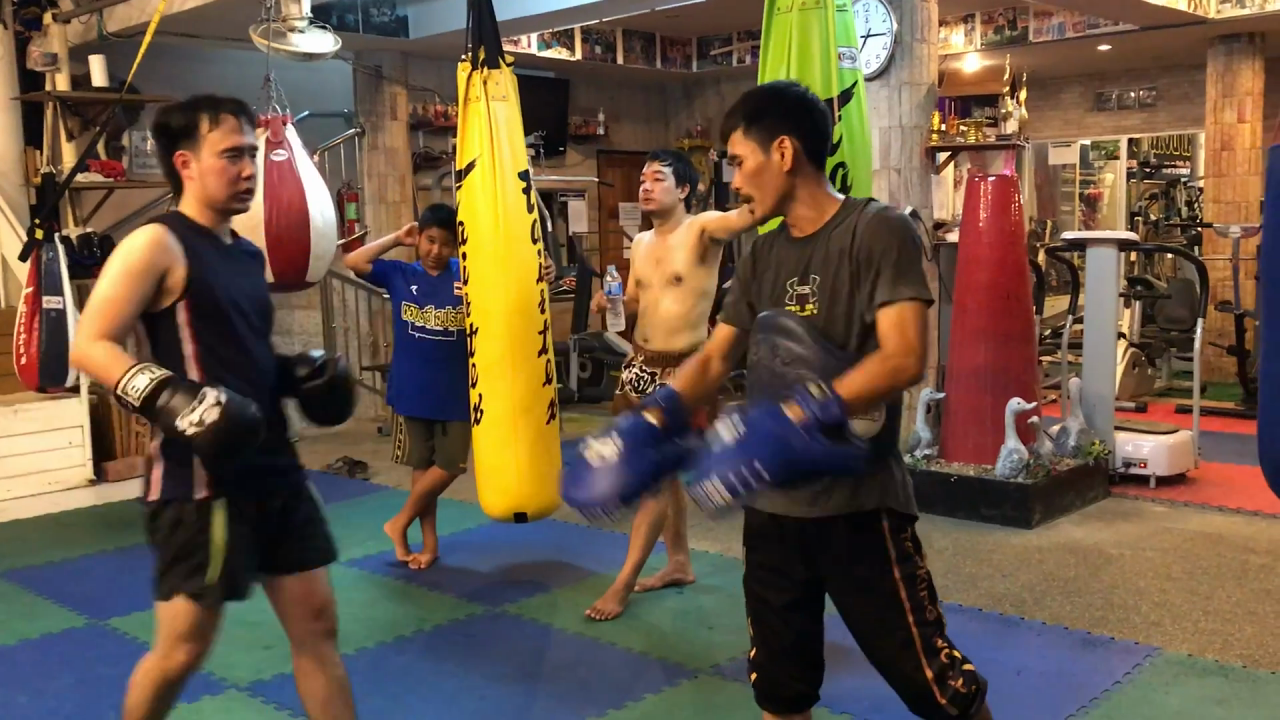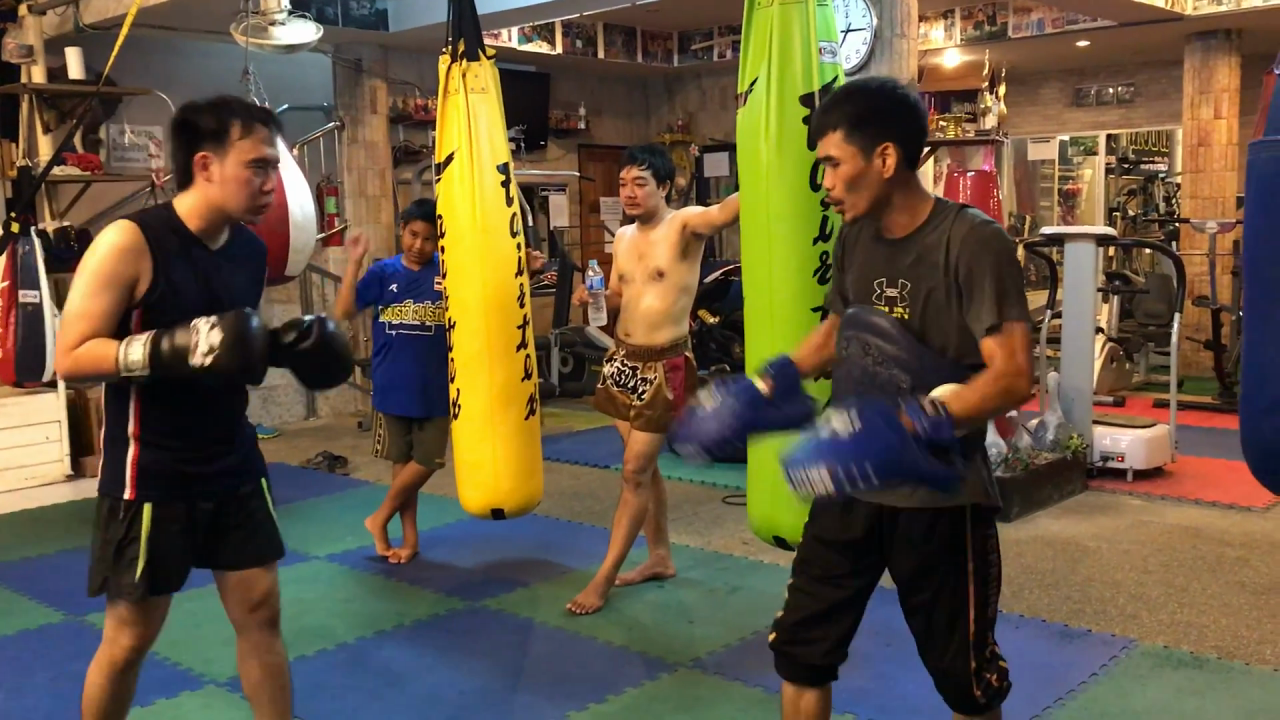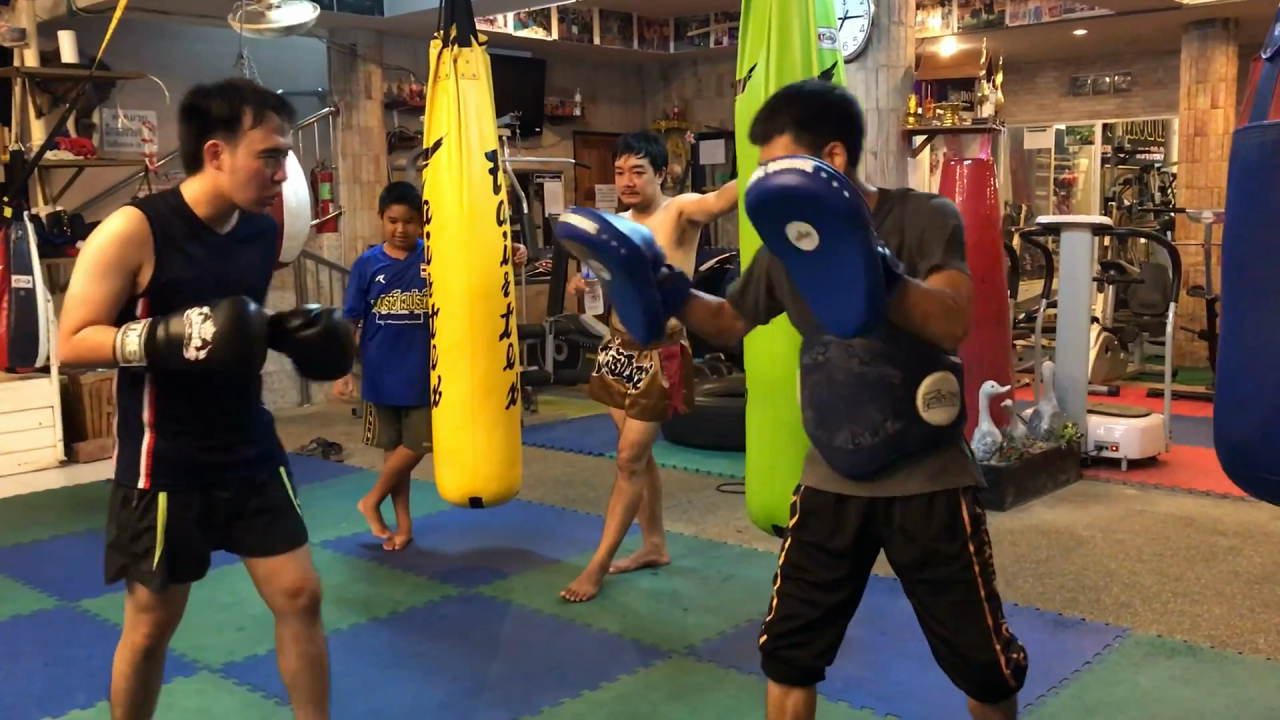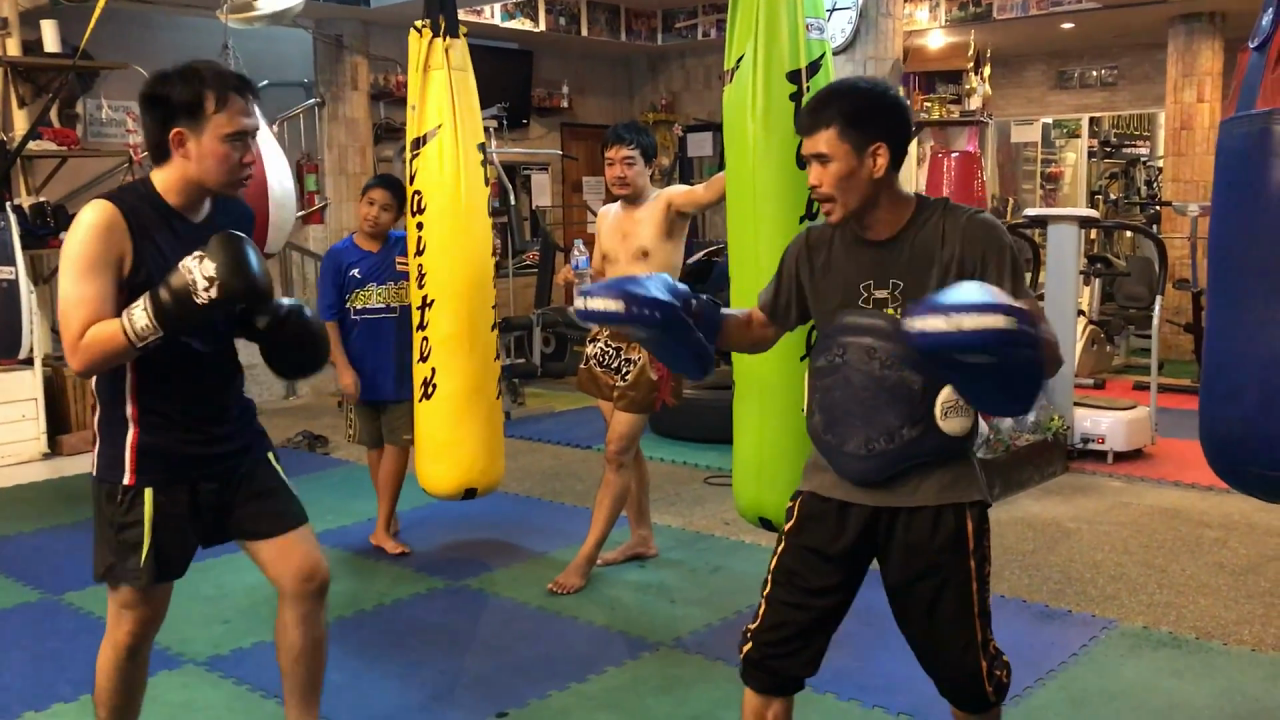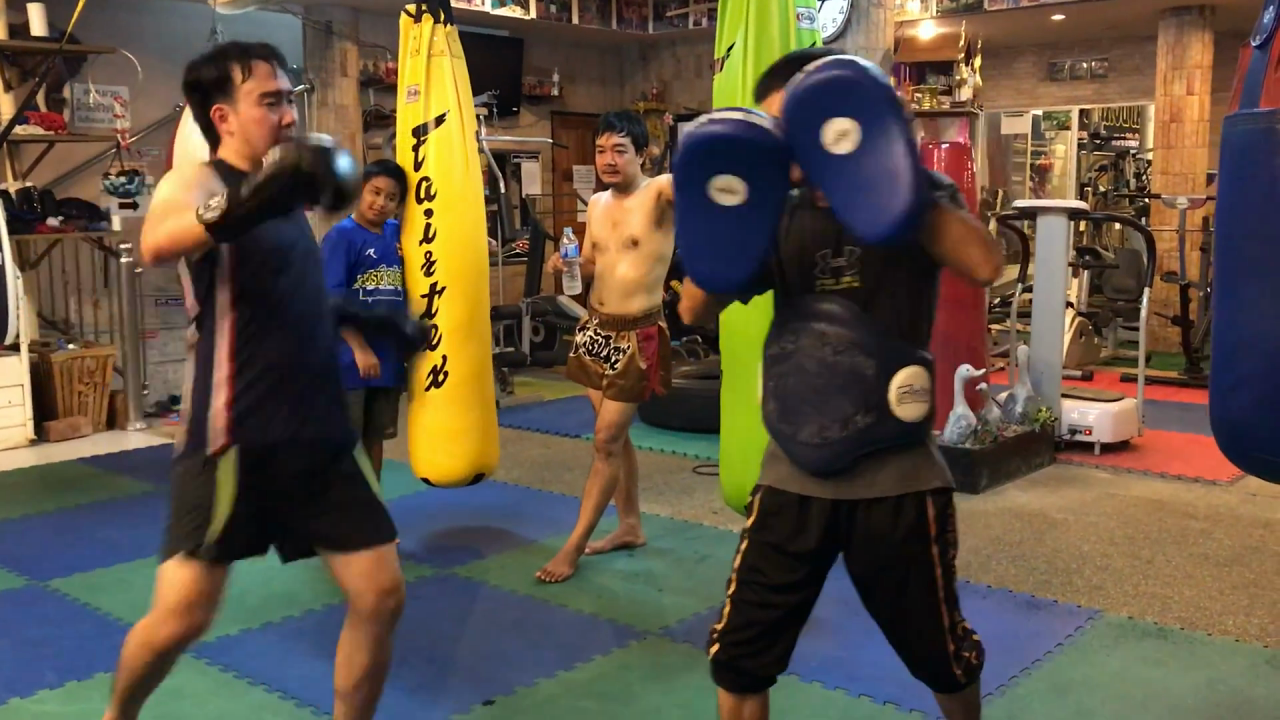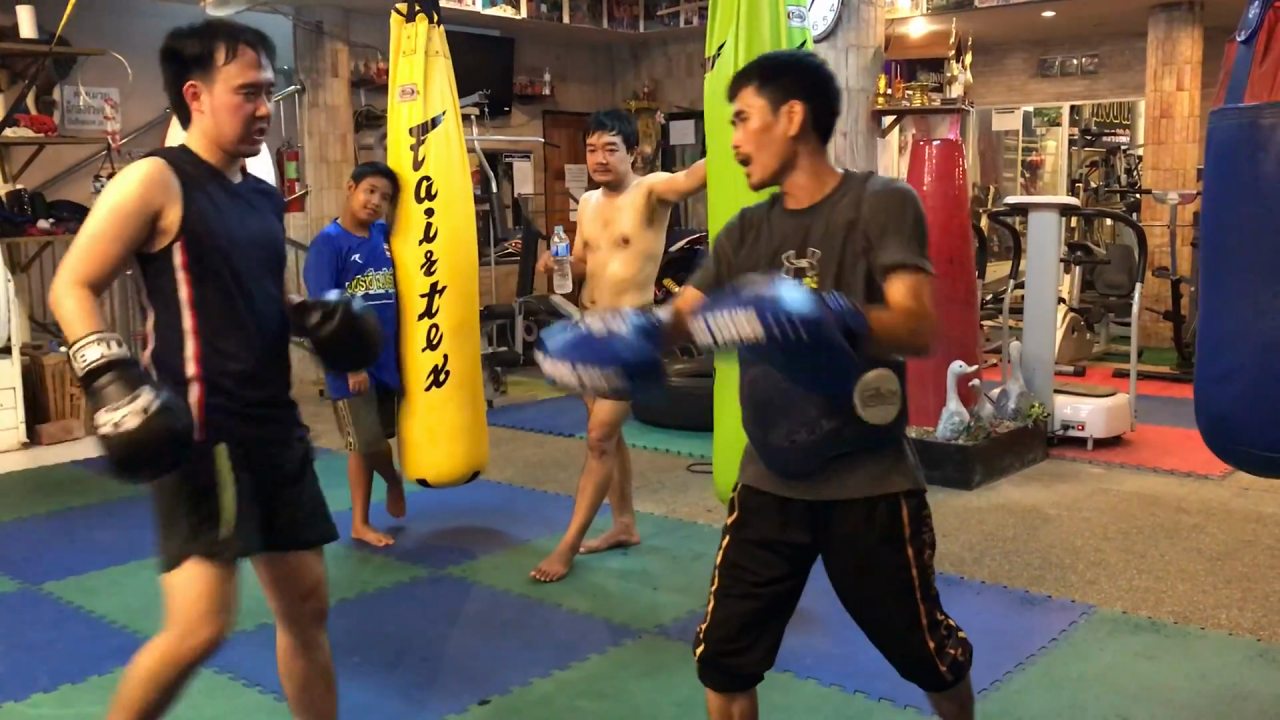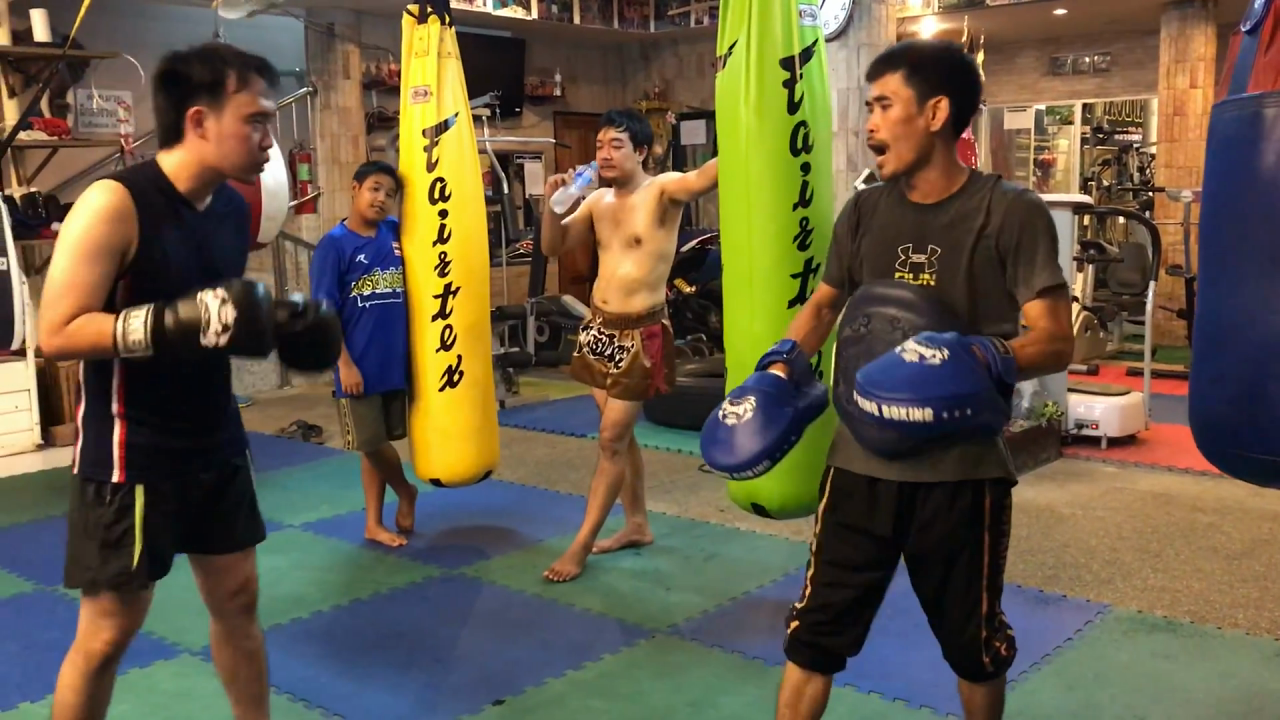
dt=0.7s
person 1, frame 1
left shoulder: (250, 256)
right shoulder: (156, 245)
right elbow: (90, 345)
left wrist: (300, 374)
right wrist: (171, 398)
left hip: (268, 463)
right hip: (201, 474)
left knee: (317, 624)
right knee: (181, 649)
person 1, frame 2
left shoulder: (250, 248)
right shoulder: (127, 243)
right elbow: (72, 358)
left wrist: (282, 347)
right wrist: (172, 347)
left hip: (231, 463)
right hip: (150, 475)
left knee: (260, 611)
right knee: (130, 637)
person 1, frame 3
left shoulder: (262, 232)
right shoulder: (133, 230)
right elbow: (71, 342)
left wrist: (289, 334)
right wrist: (168, 337)
left hip: (250, 453)
right hip: (164, 462)
left knee: (300, 599)
right knee: (152, 623)
person 1, frame 4
left shoulder: (234, 216)
right shoulder: (106, 222)
right elbow: (81, 352)
left wrist: (264, 320)
right wrist: (171, 301)
left hip: (235, 441)
right hip: (147, 457)
left knee: (307, 578)
right knee: (135, 621)
person 1, frame 5
left shoulder: (286, 200)
right shoulder: (198, 181)
right elbow: (156, 244)
right wrist: (244, 201)
left hip: (318, 435)
right hip: (238, 433)
left knee: (381, 594)
right knee: (181, 616)
person 1, frame 6
left shoulder: (262, 196)
right shoulder: (155, 180)
right elbow: (70, 287)
left wrist: (326, 317)
right wrist: (111, 378)
left hip: (272, 428)
right hip: (197, 430)
left knee: (305, 603)
right knee: (199, 629)
person 1, frame 7
left shoulder: (233, 207)
right shoulder: (113, 204)
right elbow: (57, 332)
left wrist: (274, 323)
right wrist: (178, 322)
left hip: (215, 444)
right hip: (130, 454)
left knee: (237, 602)
right knee: (107, 632)
person 2, frame 1
left shoulder: (882, 232)
right shoulder: (763, 253)
left elbow: (904, 356)
right elbow: (716, 356)
left wrist: (803, 418)
right wrist: (645, 424)
left hip: (860, 501)
right hip: (774, 503)
person 2, frame 2
left shoulder: (973, 241)
right shoulder: (852, 239)
left elbow: (1012, 373)
left wrist: (914, 426)
right wrist: (766, 384)
left hip: (940, 494)
right hip: (849, 486)
right knee: (802, 648)
person 2, frame 3
left shoulder: (925, 219)
right shoulder: (786, 243)
left elbow: (952, 325)
right elbow: (730, 320)
left wrist: (867, 263)
right wrist: (666, 288)
left hip: (929, 480)
right hip: (834, 482)
left knee: (985, 664)
right knee: (788, 649)
person 2, frame 4
left shoulder: (964, 238)
right shoulder: (813, 248)
left elbow: (1044, 356)
right elbow: (758, 330)
left hip: (936, 491)
right hip: (833, 486)
right knee: (768, 658)
person 2, frame 5
right shoulder: (780, 217)
left elbow: (985, 264)
right elbow: (692, 311)
left hip: (897, 476)
right hip: (795, 474)
left knee: (944, 657)
right knee: (738, 656)
person 2, frame 6
left shoulder: (884, 205)
right shoulder: (748, 229)
left elbow: (913, 321)
right elbow: (682, 312)
left hip: (871, 475)
right hip: (774, 477)
left knee: (927, 653)
right knee: (725, 655)
person 2, frame 7
left shoulder: (1011, 212)
right shoulder: (864, 212)
left elbow: (1054, 341)
right elbow: (823, 305)
left wrist: (979, 364)
right wrist: (780, 369)
left hip: (961, 468)
right hip: (862, 461)
left knee: (974, 644)
right knee: (814, 634)
person 3, frame 1
left shoulder: (703, 229)
right shoulder: (641, 242)
left elbow: (745, 216)
right wrist: (610, 303)
left hip: (681, 371)
right hip: (641, 366)
left ankle: (624, 582)
right ankle: (679, 563)
person 3, frame 2
left shoulder: (686, 224)
right shoulder: (623, 236)
left elbow: (726, 211)
right wrist: (593, 296)
left hip: (664, 365)
right hip: (623, 360)
left knee: (634, 471)
right knee: (643, 464)
left ankle: (604, 576)
right ankle: (660, 557)
person 3, frame 3
left shoulder: (682, 211)
left elbow: (723, 199)
right wrist: (588, 284)
left hip: (659, 354)
right hip: (618, 348)
left knee: (629, 459)
right knee: (638, 453)
left ankle: (598, 564)
right ankle: (654, 545)
person 3, frame 4
left shoulder: (670, 203)
right shoulder: (605, 215)
left elbow: (713, 189)
right wrist: (575, 277)
left hip: (647, 347)
right hip: (606, 341)
left knee: (617, 452)
right knee: (625, 445)
left ankle: (585, 557)
right ankle: (642, 537)
person 3, frame 5
left shoulder: (659, 193)
right shoulder: (596, 203)
right wrist: (566, 264)
left hip: (637, 335)
right hip: (596, 328)
left knee: (605, 440)
right knee: (613, 433)
left ankle: (574, 545)
right ankle: (630, 525)
person 3, frame 6
left shoulder: (651, 190)
right shoulder: (587, 203)
left elbow: (694, 177)
right wrist: (557, 263)
left knee: (599, 440)
right knee: (608, 434)
left ankle: (568, 545)
right ankle: (624, 525)
person 3, frame 7
left shoulder: (663, 190)
right shoulder: (598, 200)
left elbow: (707, 175)
right elbow: (553, 247)
right wrist: (552, 203)
left hip: (641, 333)
right hip: (600, 328)
left knee: (611, 439)
right knee: (619, 432)
left ankle: (581, 544)
right ankle: (636, 523)
person 4, frame 1
right shoulder: (399, 274)
right elbow: (353, 262)
left wrist: (540, 272)
right wrist: (396, 238)
left hip: (456, 393)
right hip: (411, 391)
left knee: (448, 466)
right knee: (422, 466)
left ankle: (400, 522)
right ankle: (429, 541)
person 4, frame 2
right shoulder: (383, 272)
right elbow: (343, 312)
left wrist: (526, 262)
right wrist: (354, 263)
left hip: (434, 388)
right hip: (391, 387)
left knee: (425, 462)
right knee: (402, 461)
left ankle: (379, 519)
right ankle: (408, 536)
person 4, frame 3
right shoulder: (367, 264)
right elbow: (350, 319)
left wrist: (511, 252)
left hip: (422, 374)
right hip: (381, 375)
left knee: (416, 445)
right knee: (393, 447)
left ankle: (372, 500)
right ankle: (403, 523)
person 4, frame 4
left shoulder: (410, 248)
right shoulder: (338, 256)
right elbow: (327, 318)
right wrist: (344, 368)
left hip: (402, 369)
right hip: (362, 370)
left knee: (397, 443)
right knee: (375, 444)
left ankle: (382, 528)
right ankle: (389, 517)
person 4, frame 5
left shoulder: (397, 234)
right shoulder: (342, 236)
right elbow: (330, 296)
right wrist: (360, 349)
left hip: (389, 357)
right hip: (350, 360)
left knee: (376, 437)
person 4, frame 6
left shoulder: (385, 235)
right shoulder: (329, 242)
left hip: (384, 360)
left knee: (371, 441)
right knee: (367, 441)
left ankle: (361, 523)
right ankle: (396, 485)
person 4, frame 7
left shoulder: (396, 233)
right shoulder: (334, 244)
right wrist: (344, 364)
left hip: (395, 361)
right hip: (359, 365)
left knee: (381, 441)
right knee: (371, 443)
left ankle: (374, 523)
right ankle: (405, 490)
